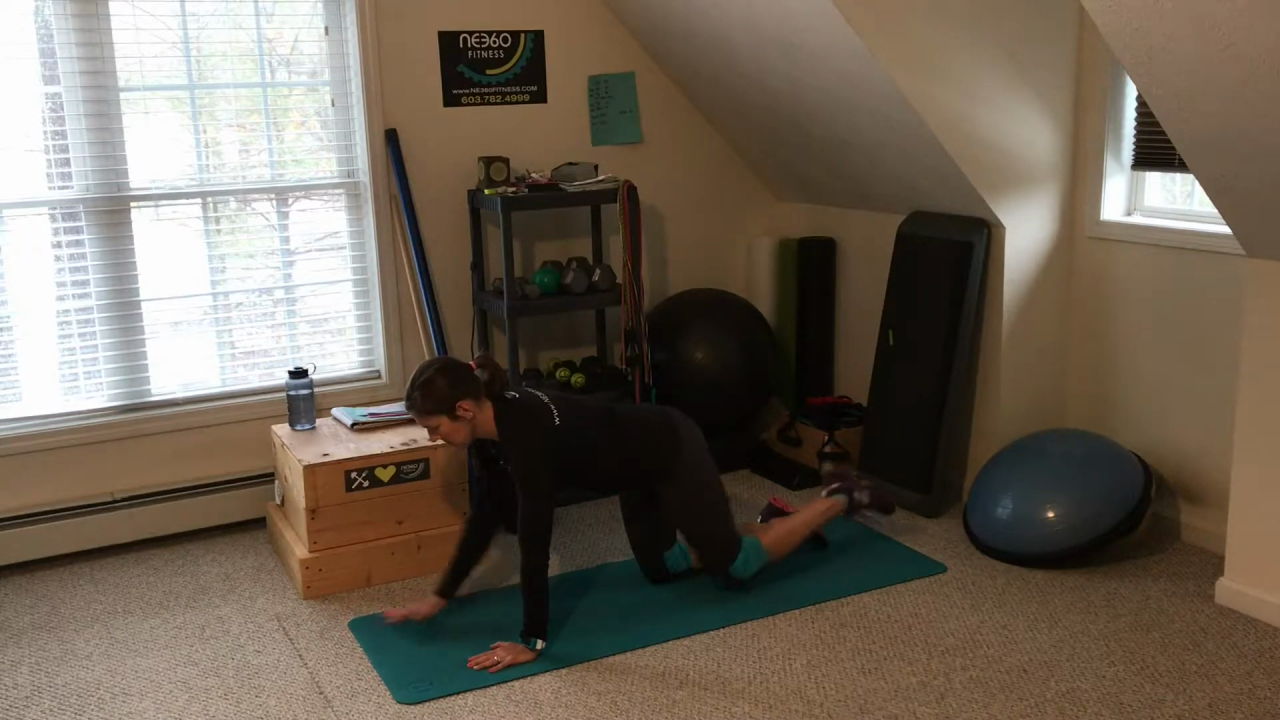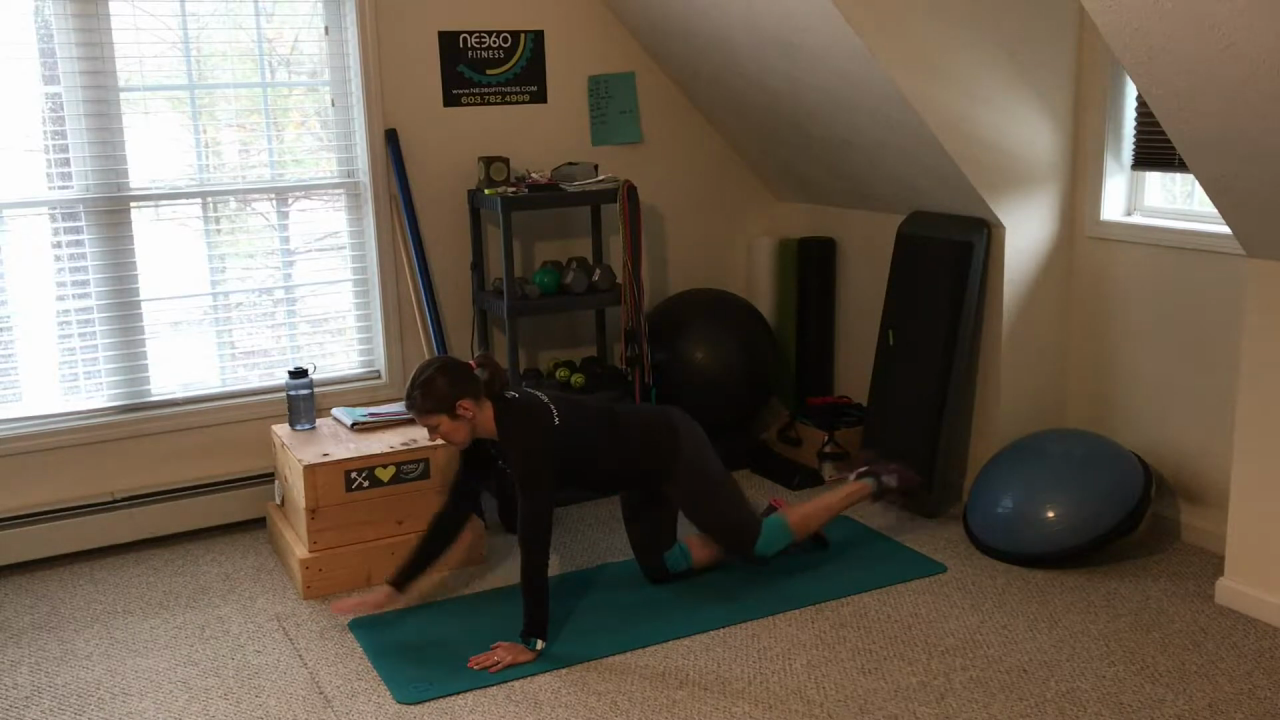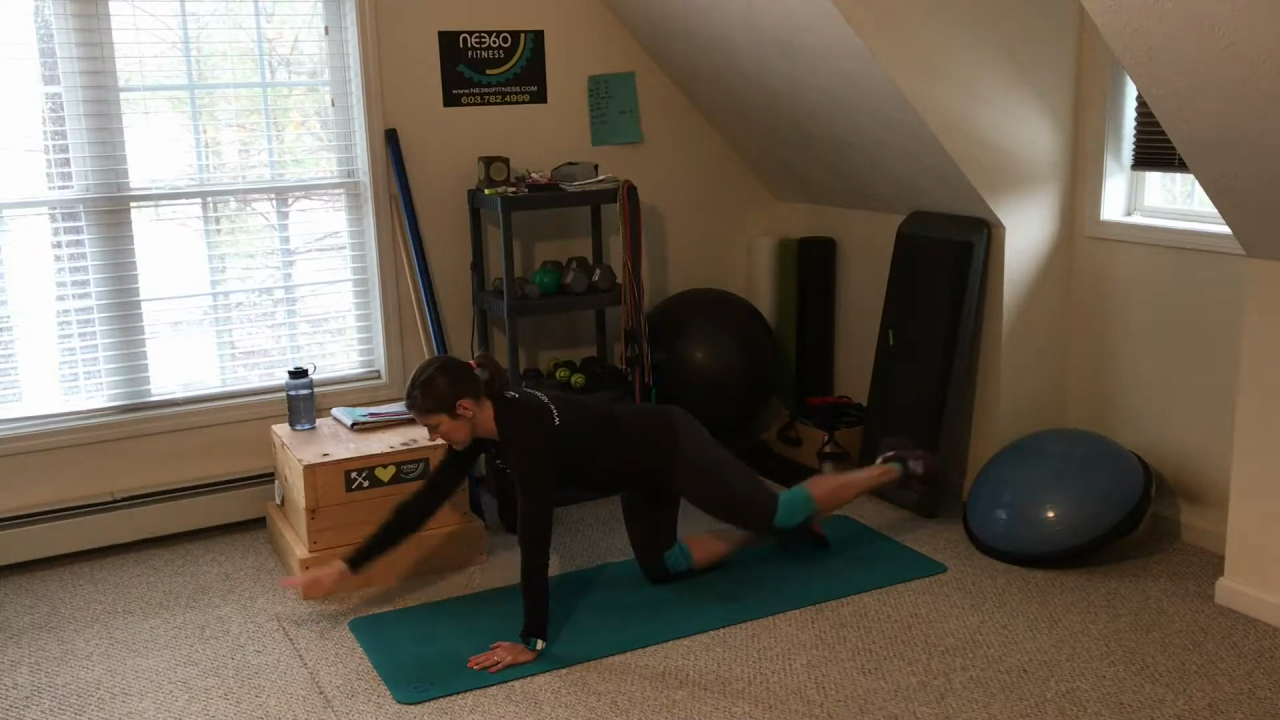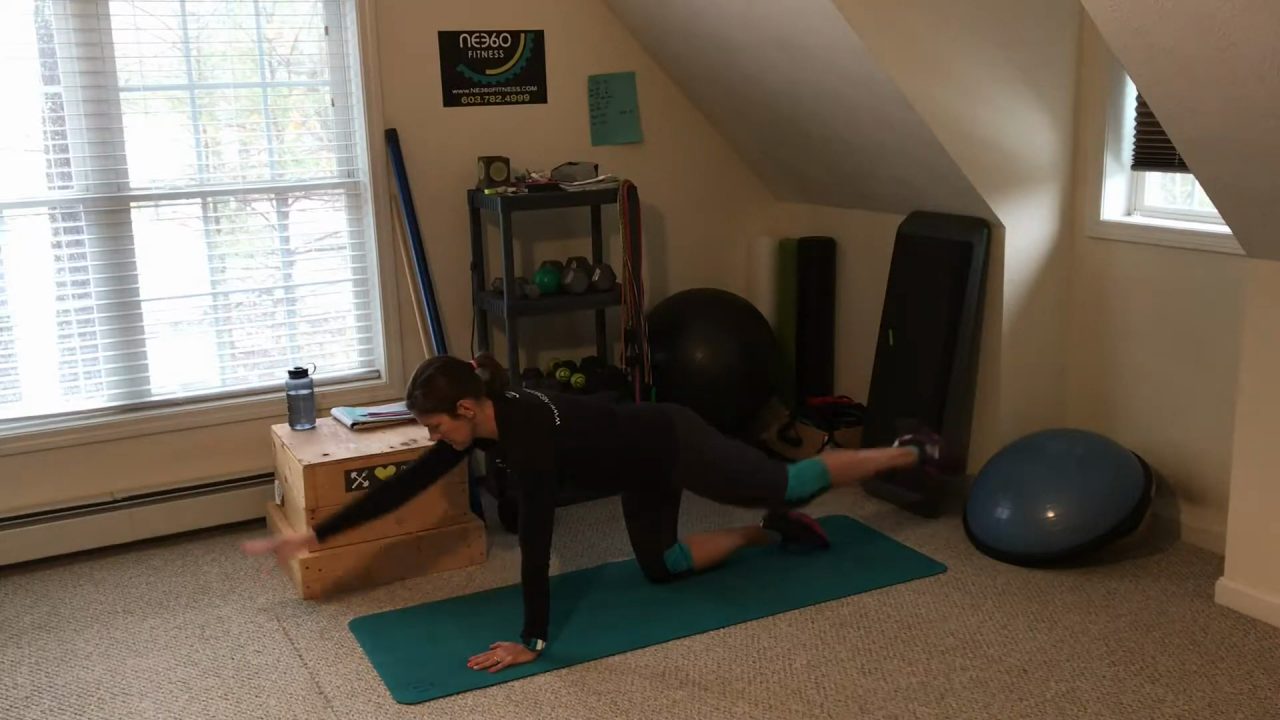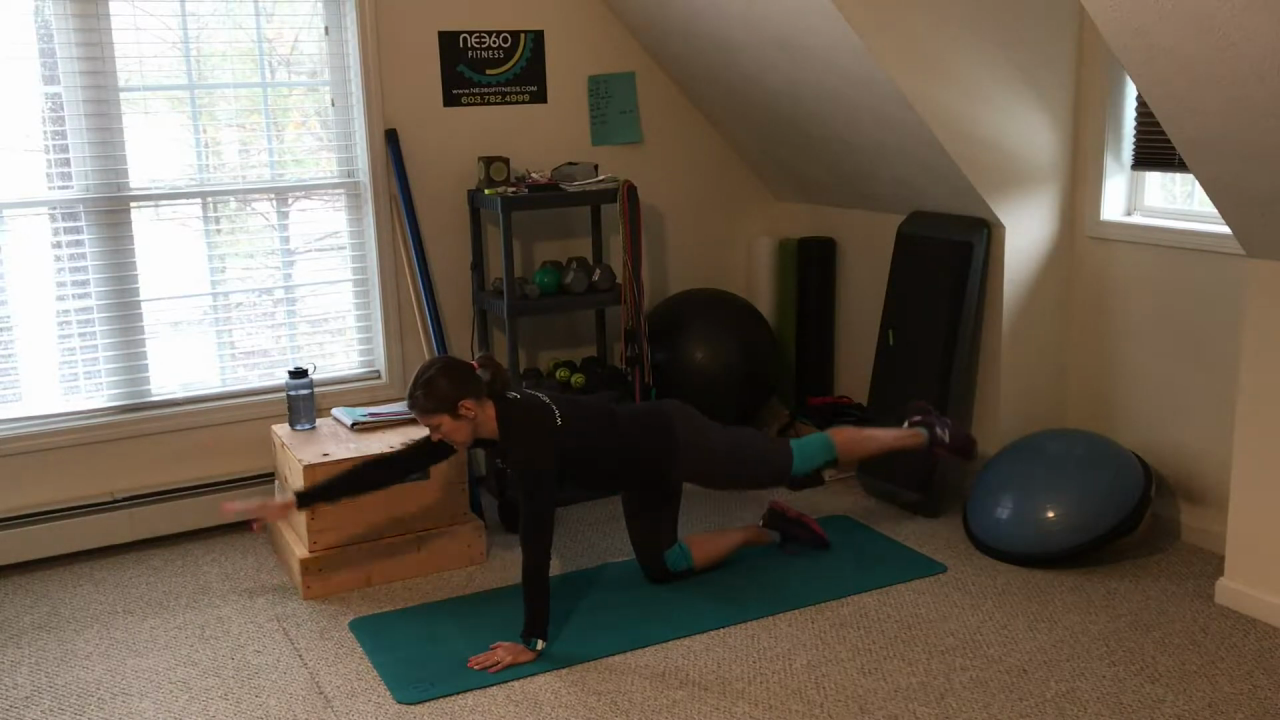
dt=0.1s
person 1, frame 1
left shoulder: (528, 433)
right shoulder: (491, 425)
left elbow: (533, 538)
right elbow: (486, 518)
left wrist: (530, 640)
right wrist: (441, 595)
left hip: (670, 450)
right hip: (643, 461)
left knee: (734, 568)
right knee: (661, 568)
left ankle: (843, 497)
right ankle: (769, 519)
person 1, frame 2
left shoulder: (526, 431)
right shoulder: (484, 423)
left elbow: (534, 540)
right elbow: (455, 514)
left wrist: (531, 641)
right wrist: (394, 587)
left hip: (673, 449)
right hip: (642, 461)
left knee: (752, 546)
right knee: (661, 567)
left ankle: (868, 483)
right ankle: (756, 520)
person 1, frame 3
left shoulder: (524, 433)
right shoulder: (484, 426)
left elbow: (534, 539)
right elbow: (427, 499)
left wrist: (531, 640)
right wrist: (349, 564)
left hip: (672, 448)
right hip: (643, 465)
left knee: (780, 512)
right knee: (660, 567)
left ankle: (895, 466)
right ankle: (769, 528)
person 1, frame 4
left shoulder: (526, 431)
right shoulder: (477, 422)
left elbow: (535, 540)
right elbow: (404, 484)
left wrist: (532, 641)
right wrist: (315, 534)
left hip: (675, 445)
right hip: (643, 461)
left knee: (787, 484)
right knee: (661, 566)
left ankle: (908, 452)
right ankle: (773, 530)
person 1, frame 5
left shoulder: (526, 433)
right shoulder: (480, 419)
left elbow: (536, 539)
right elbow: (398, 465)
left wrist: (531, 641)
right wrist: (296, 500)
left hip: (676, 443)
right hip: (647, 461)
left knee: (796, 457)
right knee: (661, 566)
left ankle: (922, 431)
right ankle: (770, 527)
